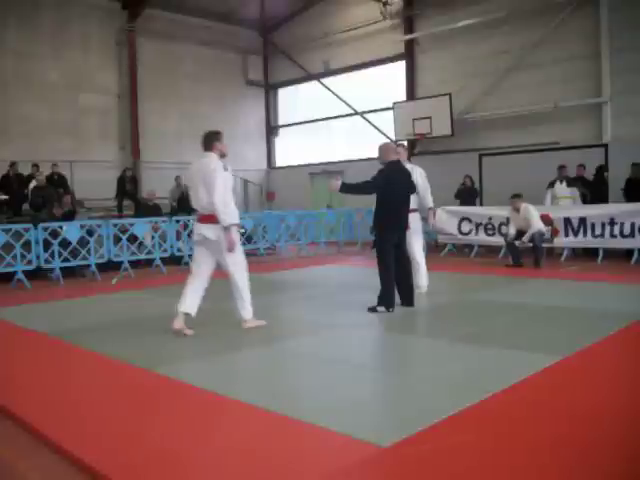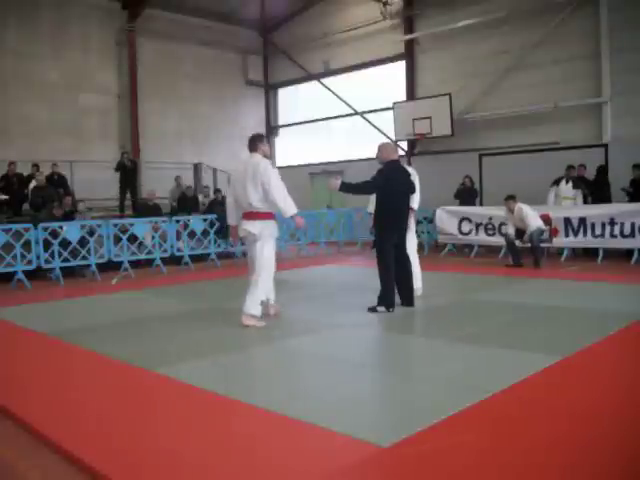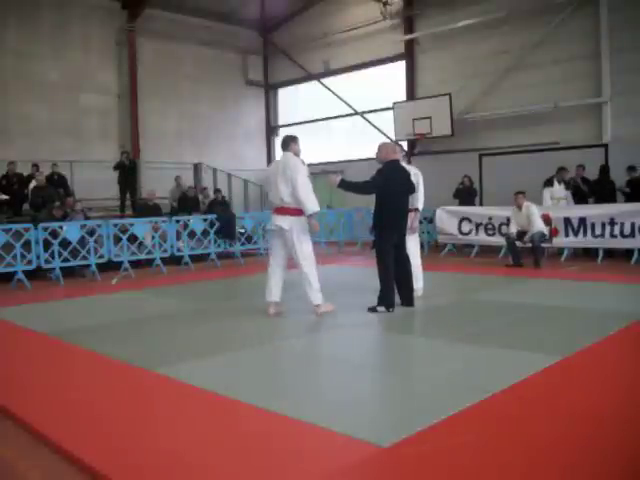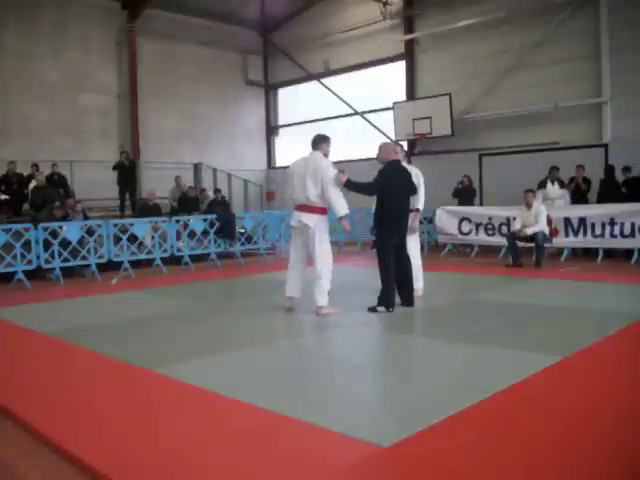
dt=0.5s
person 1, frame 1
left shoulder: (195, 168)
right shoulder: (218, 166)
right elbow: (222, 199)
right wrist: (230, 229)
left hip: (202, 225)
right hip: (218, 226)
left knee: (199, 273)
right knee: (238, 270)
left ankle: (180, 319)
right ankle: (247, 317)
person 1, frame 2
left shoulder: (239, 170)
right shoulder: (265, 165)
left elbow: (232, 199)
right elbow: (277, 192)
left wrist: (234, 224)
right wrist: (294, 215)
left hip: (247, 221)
right hip: (263, 222)
left knee: (258, 266)
right knee: (264, 269)
left ankle: (268, 304)
right ankle: (249, 313)
person 1, frame 3
left shoulder: (273, 167)
right shoulder: (295, 163)
right elbow: (302, 190)
right wrist: (311, 216)
left hip: (277, 217)
right hip: (294, 218)
left knee: (276, 262)
right knee: (307, 261)
left ankle: (273, 304)
right ankle: (318, 303)
person 1, frame 4
left shoulder: (296, 164)
right shoulder: (325, 164)
left elbow: (291, 191)
right elbow: (332, 192)
right wrist: (342, 217)
left hip: (298, 215)
right hip: (316, 217)
left knee: (296, 259)
right knee: (322, 261)
left ankle: (290, 299)
right ankle: (322, 305)
person 2, frame 1
left shoulder: (386, 173)
right shoulder: (404, 172)
left elbow: (367, 187)
right elbow: (412, 189)
left wrist: (342, 186)
left hip: (386, 223)
right hip: (400, 223)
left knee: (386, 262)
right knee: (401, 259)
left ankle: (387, 302)
right ankle: (407, 298)
person 2, frame 2
left shoulder: (386, 172)
right shoulder: (403, 172)
left elbow: (368, 187)
right elbow: (411, 189)
left wrist: (341, 186)
left hip: (386, 223)
right hip: (400, 223)
left knee: (386, 262)
right knee: (401, 259)
left ankle: (387, 302)
right ankle: (407, 298)
person 2, frame 3
left shoulder: (385, 172)
right shoulder: (403, 172)
left elbow: (367, 187)
right elbow: (411, 189)
left wrist: (341, 183)
left hip: (386, 223)
right hip: (399, 222)
left knee: (385, 261)
right knee: (401, 259)
left ankle: (386, 302)
right ankle: (407, 298)
person 2, frame 4
left shoulder: (387, 172)
right shoulder: (404, 171)
left elbow: (371, 188)
right elbow: (412, 190)
left wrist: (346, 182)
left hip: (387, 223)
right hip: (400, 222)
left knee: (386, 261)
right knee: (401, 259)
left ankle: (386, 302)
right ankle: (407, 298)
person 3, frame 1
left shoulder: (416, 171)
left elbow: (425, 192)
left wrist: (429, 213)
left hip: (411, 217)
left knee: (415, 251)
left ankle: (421, 283)
person 3, frame 2
left shoulder: (409, 172)
left elbow: (415, 194)
right elbow: (376, 195)
left wrist: (410, 215)
left knee: (409, 251)
left ankle: (415, 286)
person 3, frame 3
left shoulder: (412, 172)
left elbow: (418, 195)
left wrist: (416, 218)
left hip: (407, 217)
left knee: (411, 252)
left ankle: (416, 286)
person 3, frame 4
left shoulder: (414, 172)
left elbow: (419, 197)
left wrist: (416, 219)
left hip: (407, 218)
left knee: (411, 253)
left ankle: (416, 286)
